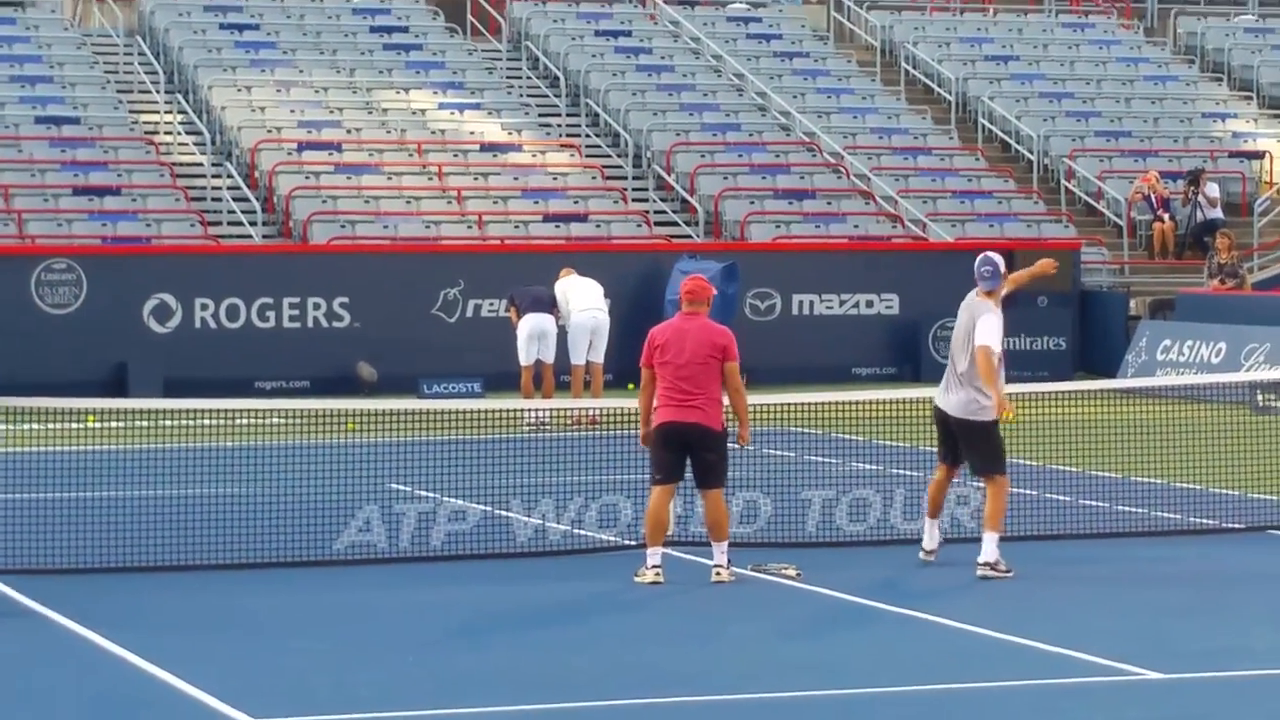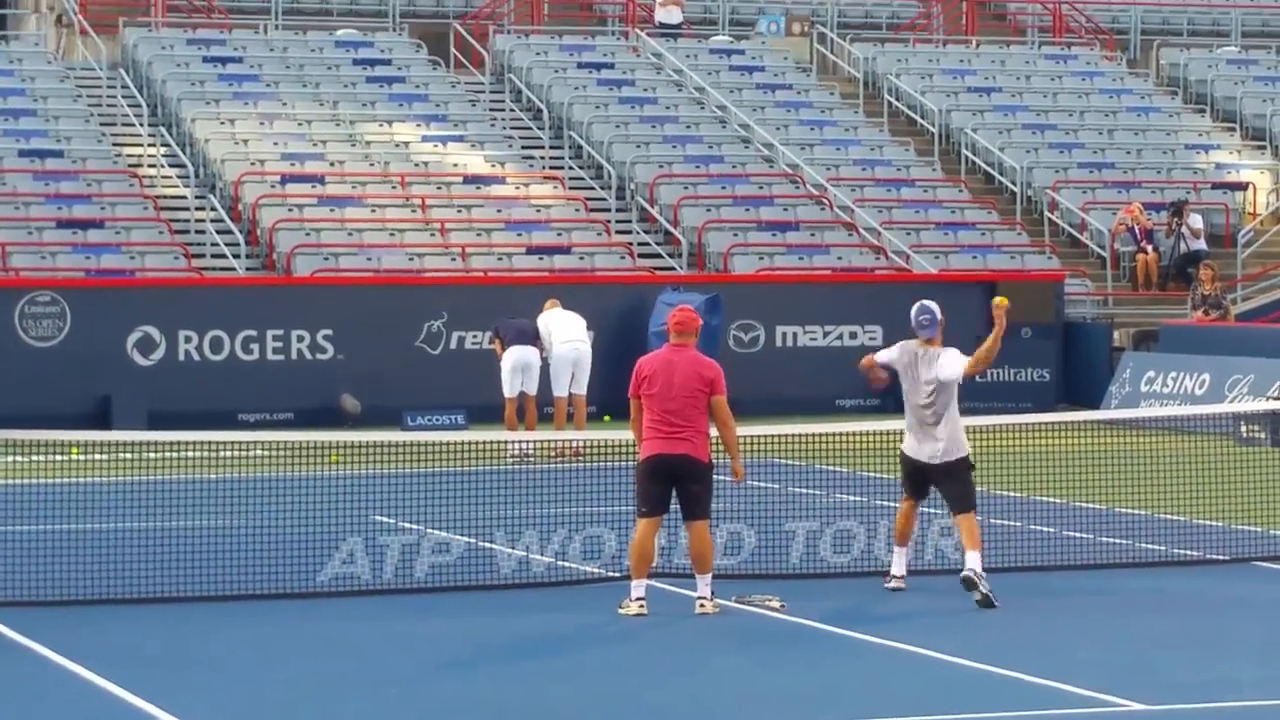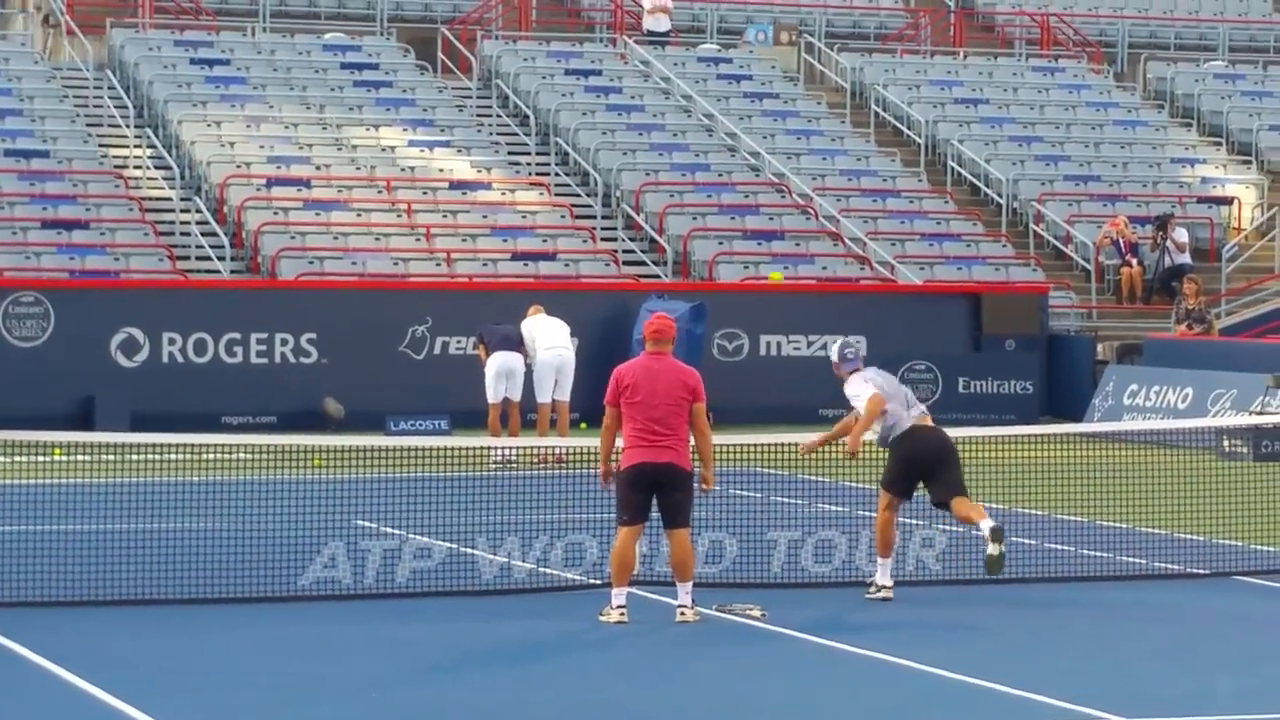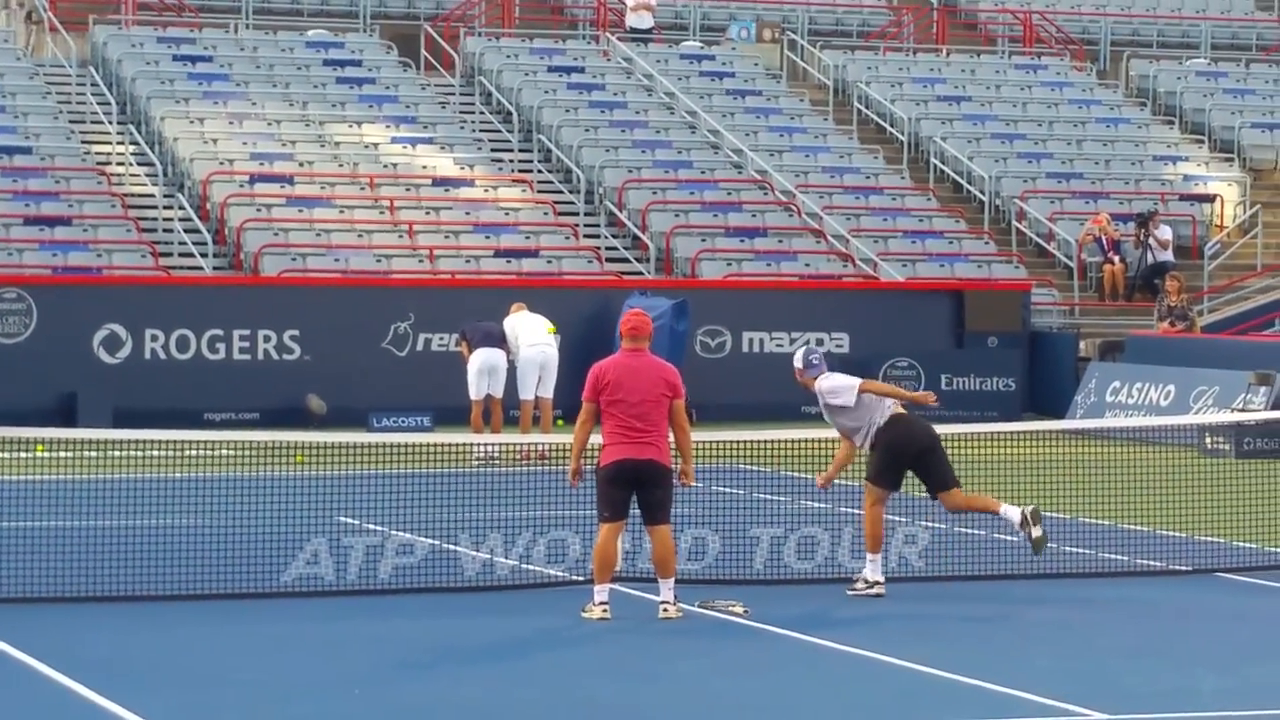
dt=0.3s
person 1, frame 1
left shoulder: (657, 333)
right shoulder: (722, 335)
left elbow: (646, 385)
right elbow: (734, 386)
left wrist: (645, 423)
right wrist: (743, 425)
left hip: (667, 424)
right hip: (708, 425)
left knee: (660, 492)
right knee: (713, 494)
left ankle: (652, 565)
right ankle: (721, 564)
person 1, frame 2
left shoulder: (644, 364)
right shoulder: (710, 368)
left elbow: (636, 417)
right elbow: (723, 419)
right wrist: (735, 459)
left hip: (653, 456)
right hip: (694, 458)
left knee: (646, 525)
right knee: (699, 526)
left ankle: (637, 597)
right ankle: (705, 596)
person 1, frame 3
left shoulder: (622, 373)
right shoulder: (690, 376)
left elbow: (609, 425)
right elbow: (701, 427)
left wrist: (605, 462)
right wrist: (707, 467)
left hip: (634, 464)
right hip: (676, 466)
left knee: (627, 533)
right knee: (679, 534)
left ankle: (617, 605)
right ankle: (685, 604)
person 1, frame 4
left shoulder: (601, 370)
right shoulder: (668, 372)
left elbow: (585, 420)
right elbow: (680, 424)
left wrist: (575, 459)
right wrist: (687, 462)
left hip: (615, 461)
right hip: (656, 462)
left knee: (608, 529)
right knee: (661, 530)
left ankle: (600, 601)
right ankle: (668, 600)
person 2, frame 1
left shoulder: (974, 298)
right shoulder: (989, 315)
left elbow: (1004, 285)
right elbow: (984, 356)
left wrist: (1033, 270)
right wrist: (998, 395)
left hip: (946, 407)
right hip: (975, 413)
left knee: (945, 470)
right knee: (997, 484)
left ankle: (929, 543)
right ankle: (988, 558)
person 2, frame 2
left shoulder: (904, 352)
right shoulder: (945, 359)
left elbow: (867, 363)
right elbow: (973, 367)
left wrist: (878, 378)
right wrist: (998, 331)
left hip: (914, 453)
right hip: (950, 455)
left knee: (910, 502)
right knee: (967, 518)
left ankle: (898, 571)
right ankle: (973, 569)
person 2, frame 3
left shoulder: (854, 383)
right shoulder: (875, 375)
left elbow: (878, 403)
right elbow: (855, 418)
left wrist: (856, 435)
right wrist: (820, 441)
left hip: (907, 442)
right hip: (939, 440)
left knee: (887, 508)
right knee: (958, 503)
left ankle: (883, 581)
right ankle: (988, 527)
person 2, frame 4
left shoulder: (827, 384)
right shoulder: (830, 382)
left elbow: (870, 385)
right elbow: (849, 442)
left wrist: (910, 396)
right wrist: (830, 473)
left hip: (896, 433)
right hip: (918, 431)
left knee: (873, 502)
right knee: (955, 500)
left ankle: (872, 578)
right ankle: (1021, 516)
